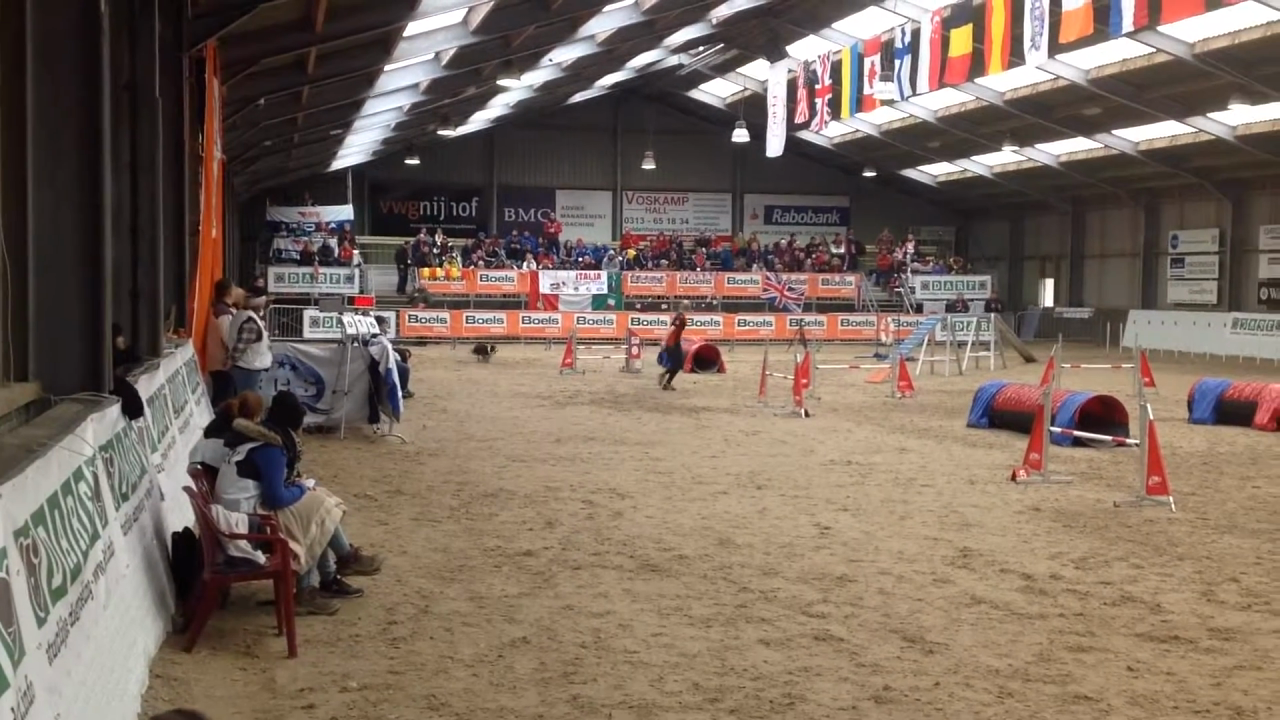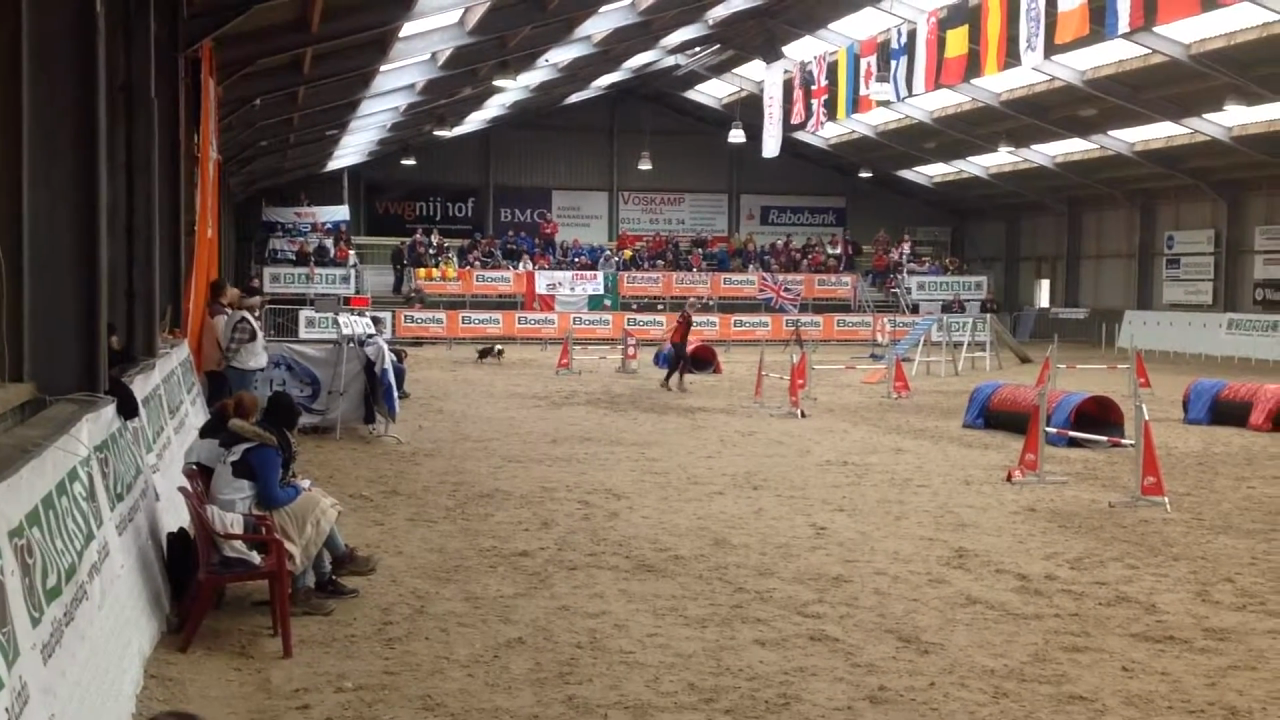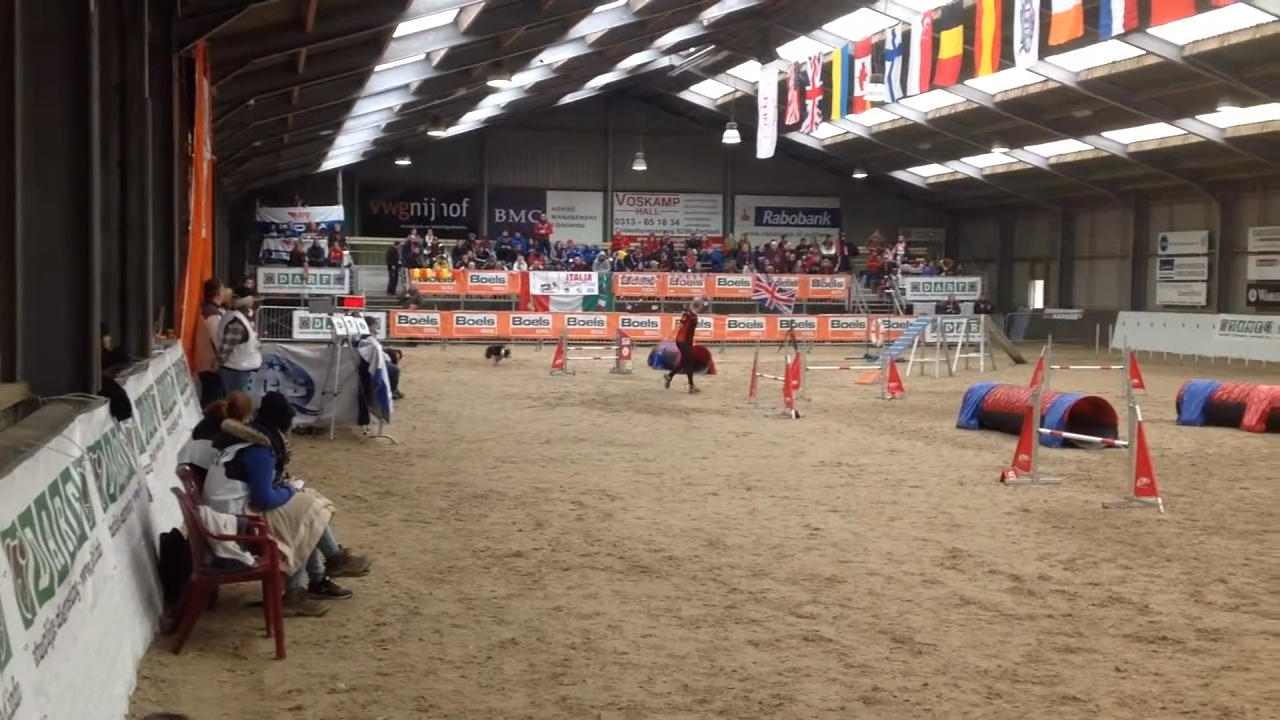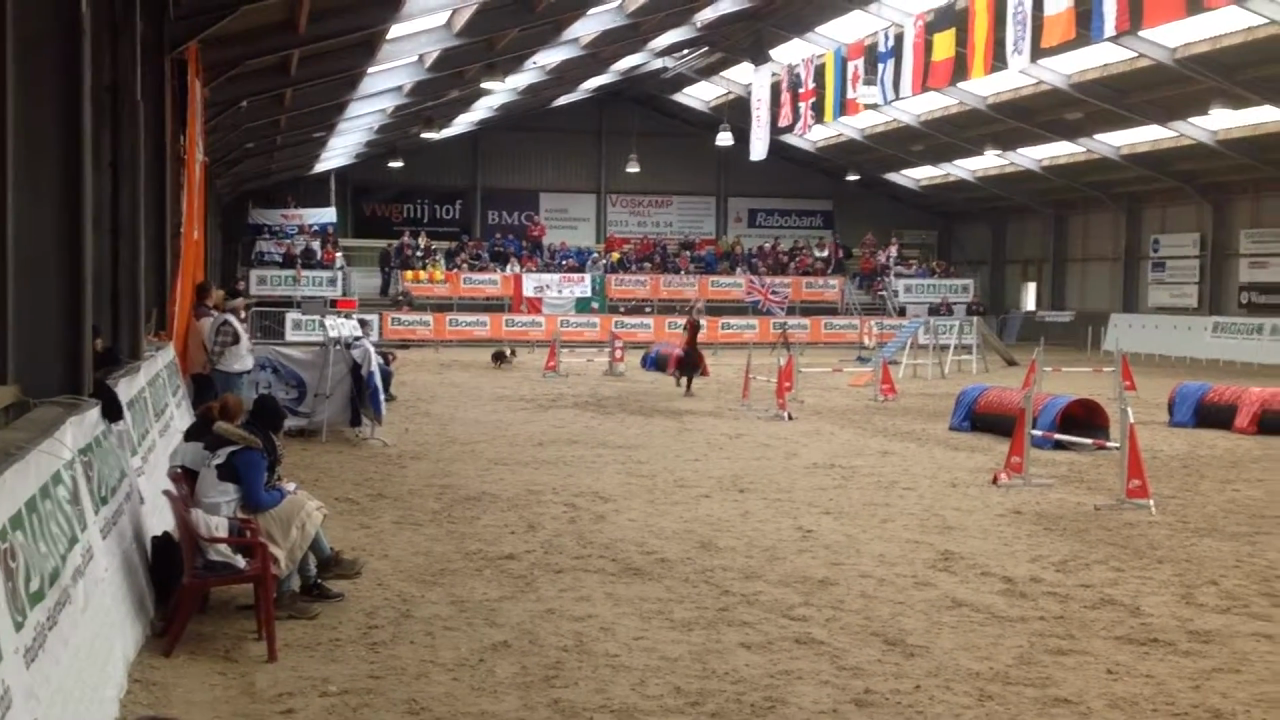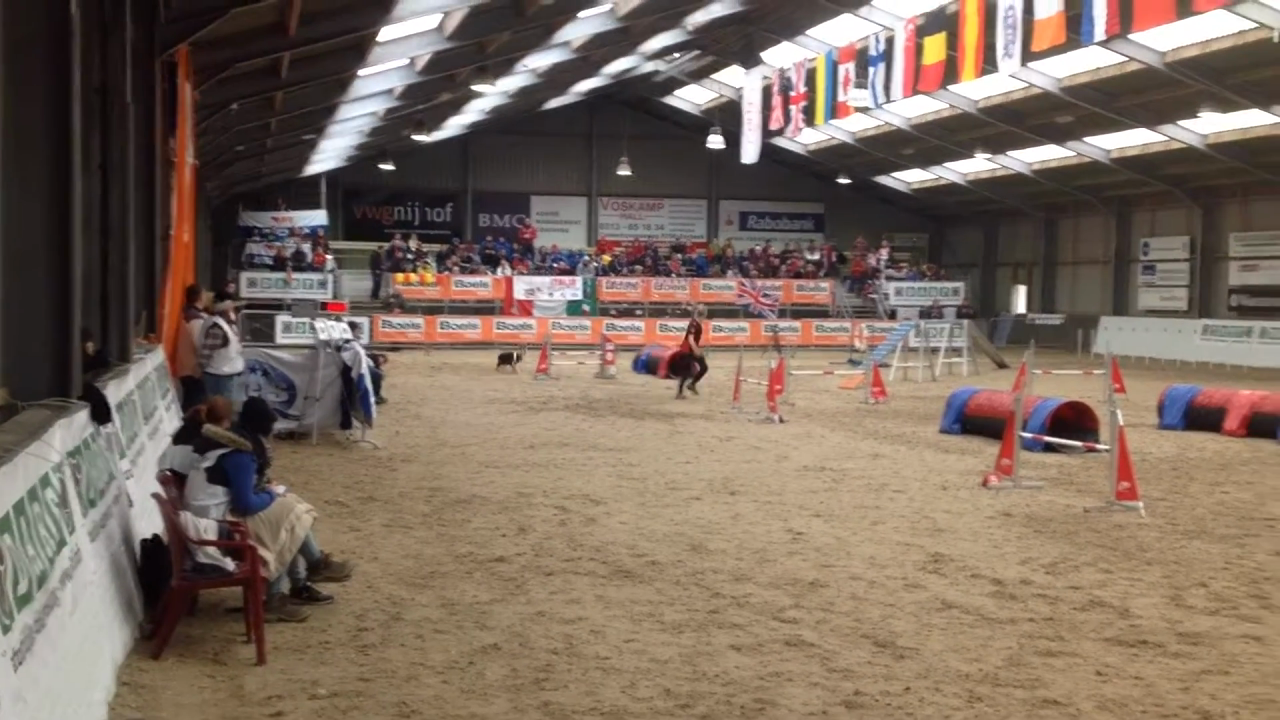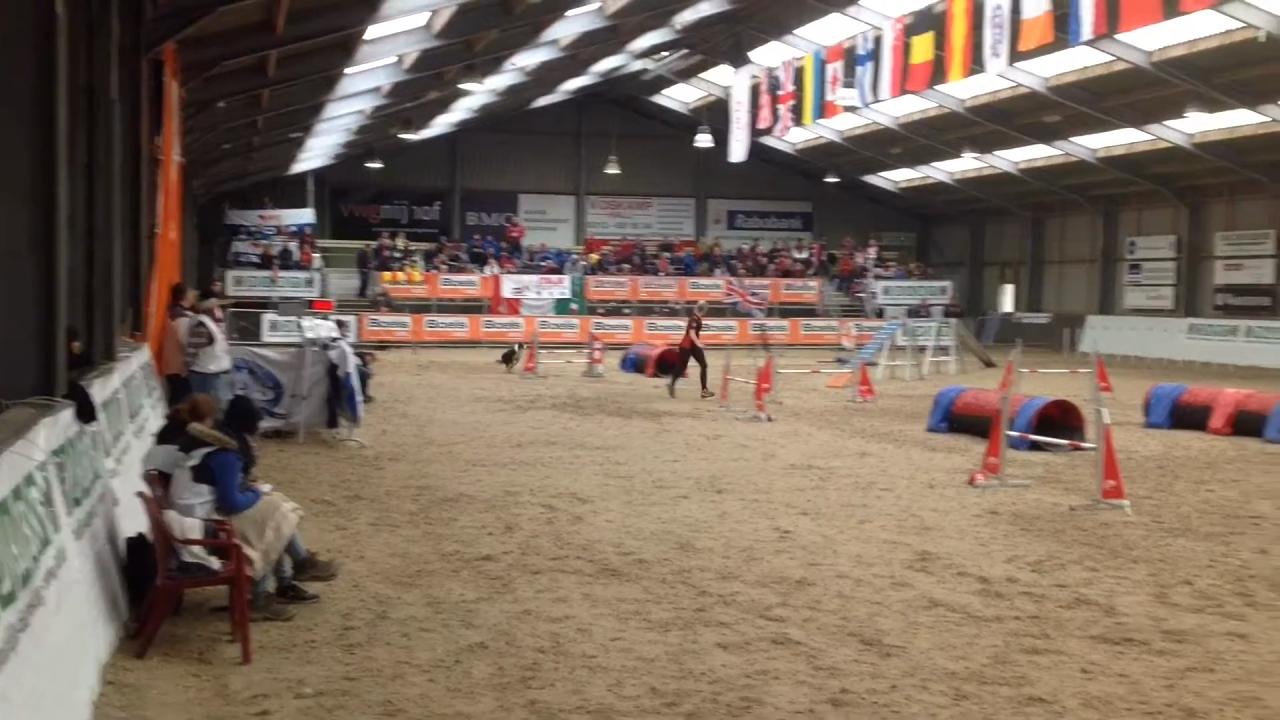
dt=0.1s
person 1, frame 1
left shoulder: (261, 434)
right shoulder: (270, 449)
right elbow: (276, 498)
left wrist: (295, 484)
right wrist: (302, 488)
left hip: (245, 505)
right hip: (249, 515)
left knee: (317, 506)
right knee: (321, 511)
left ankle: (327, 581)
right ankle: (346, 558)
person 1, frame 2
left shoulder: (256, 435)
right shoulder: (266, 449)
right elbow: (271, 498)
left wrist: (289, 484)
right wrist: (297, 489)
left hip: (242, 505)
right hip: (245, 515)
left knee: (311, 504)
right knee: (317, 510)
left ankle: (323, 581)
right ankle: (341, 559)
person 1, frame 3
left shoulder: (249, 436)
right shoulder: (259, 450)
right elbow: (265, 500)
left wrist: (284, 485)
right wrist: (290, 490)
left hip: (234, 506)
right hip: (238, 516)
left knee: (305, 510)
right knee: (310, 511)
left ankle: (317, 582)
right ankle: (335, 560)
person 1, frame 4
left shoulder: (239, 438)
right shoulder: (250, 452)
right elbow: (256, 501)
left wrist: (276, 487)
right wrist: (282, 493)
left hip: (225, 510)
right hip: (230, 518)
left knee: (296, 509)
right knee: (302, 514)
left ankle: (308, 584)
right ankle: (327, 562)
person 1, frame 5
left shoulder: (230, 441)
right shoulder: (240, 454)
right elbow: (245, 504)
left wrist: (265, 490)
right wrist: (271, 495)
left hip: (216, 512)
right hip: (220, 521)
left knee: (287, 513)
right knee: (291, 516)
left ankle: (298, 587)
right ankle: (317, 565)
person 1, frame 6
left shoulder: (213, 440)
right shoulder: (227, 453)
right elbow: (232, 503)
left wrist: (253, 489)
right wrist: (258, 495)
left hip: (202, 514)
right hip: (209, 520)
left knee: (274, 511)
right knee: (278, 516)
left ankle: (284, 586)
